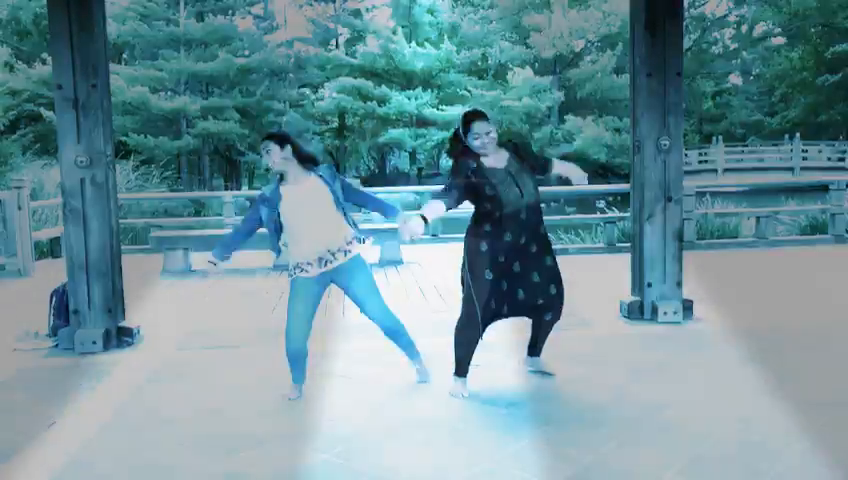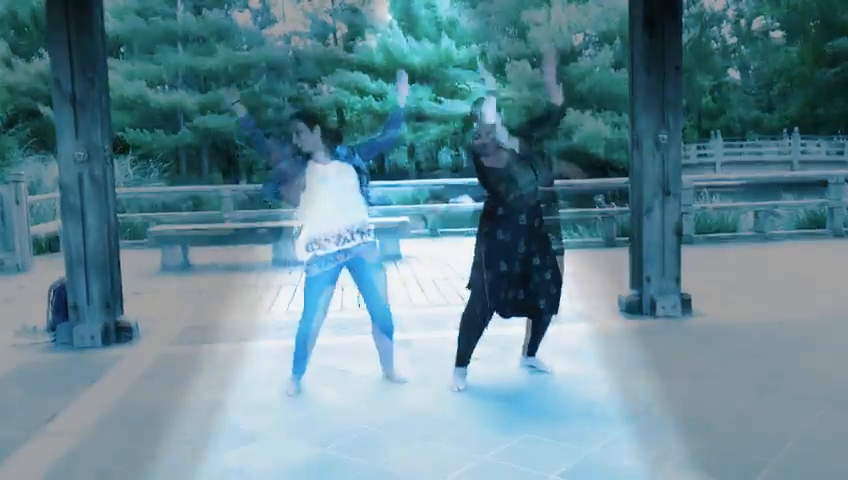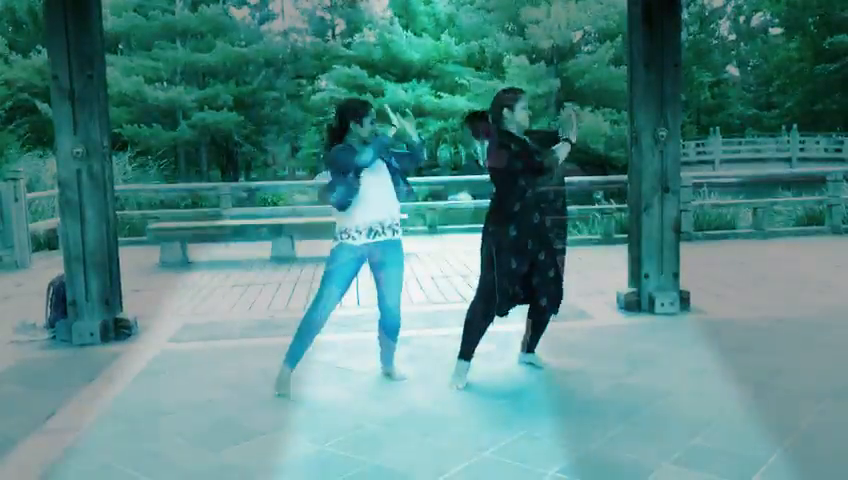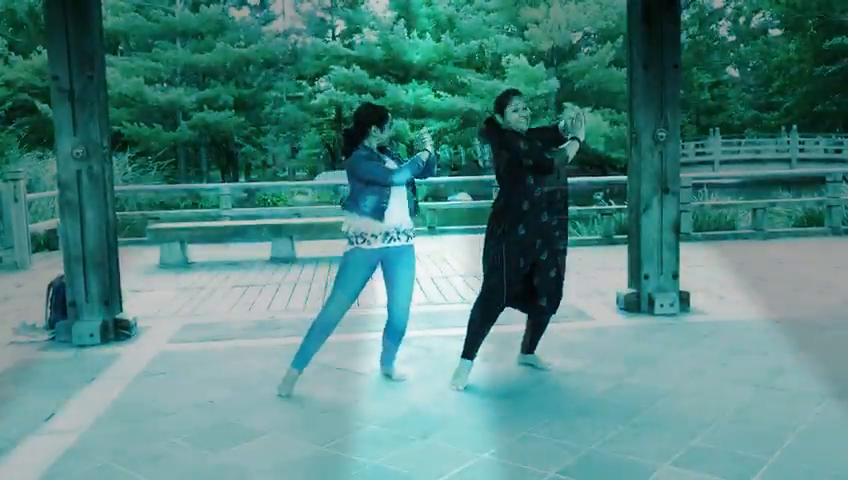
dt=0.3s
person 1, frame 1
left shoulder: (516, 152)
right shoulder: (468, 168)
left elbow: (542, 164)
right elbow: (450, 194)
left wrist: (571, 169)
right wrist: (422, 218)
left hip: (529, 242)
right hip: (488, 247)
left knee: (549, 299)
right knee: (476, 311)
left ankle: (533, 358)
right ankle: (460, 376)
person 1, frame 2
left shoulder: (527, 138)
right shoulder: (483, 150)
left elbow: (555, 113)
right elbow: (479, 140)
left wrist: (550, 78)
right wrist: (488, 94)
left hip: (539, 235)
right hip: (501, 238)
left knee: (547, 297)
right knee: (484, 301)
left ankle: (529, 354)
right ankle: (461, 367)
person 1, frame 3
left shoulder: (527, 139)
right shoulder: (505, 144)
left elbow: (555, 139)
right elbow: (543, 165)
left wrist: (564, 132)
right wrist: (569, 141)
left hip: (541, 232)
right hip: (509, 232)
left knee: (548, 293)
right knee: (490, 296)
left ankle: (528, 351)
right ankle: (464, 362)
person 1, frame 4
left shoulder: (526, 137)
right shoulder: (509, 141)
left elbow: (555, 133)
right elbow: (550, 162)
left wrist: (567, 128)
right wrist: (577, 139)
left hip: (543, 231)
right hip: (513, 231)
left knee: (548, 294)
right knee: (494, 295)
left ankle: (527, 352)
right ankle: (466, 362)
person 2, frame 1
left shoulder: (322, 175)
right shoulder: (273, 195)
left elbow: (359, 196)
right elbow: (248, 225)
left wrist: (395, 214)
right wrist: (220, 252)
left hip: (345, 259)
right hip: (306, 270)
left knee: (381, 316)
right knee: (294, 336)
left ankle: (417, 361)
right ankle: (297, 383)
person 2, frame 2
left shoulder: (349, 156)
right shoulder: (297, 165)
left elbow: (388, 137)
right elbow: (266, 145)
left wrist: (401, 100)
right wrist: (242, 112)
left hip: (362, 245)
right hip: (324, 251)
left knee: (380, 310)
right knee: (312, 320)
left ankle: (389, 367)
right ankle: (296, 376)
person 2, frame 3
left shoulder: (379, 151)
right shoulder: (339, 154)
left elbow: (415, 159)
right elbow: (362, 158)
left wrist: (409, 133)
right wrist: (389, 133)
left hip: (388, 239)
right hip: (352, 240)
left knee: (391, 309)
right knee: (322, 305)
left ankle: (388, 364)
right ankle: (287, 370)
person 2, frame 4
left shoulder: (389, 156)
right shoulder: (358, 160)
left elbow: (426, 171)
right elbow: (395, 177)
left wrist: (428, 152)
right wrist: (422, 155)
left hip: (400, 243)
right hip: (366, 243)
left knee: (400, 312)
right knee: (334, 308)
left ankle: (387, 364)
right ankle: (294, 370)
